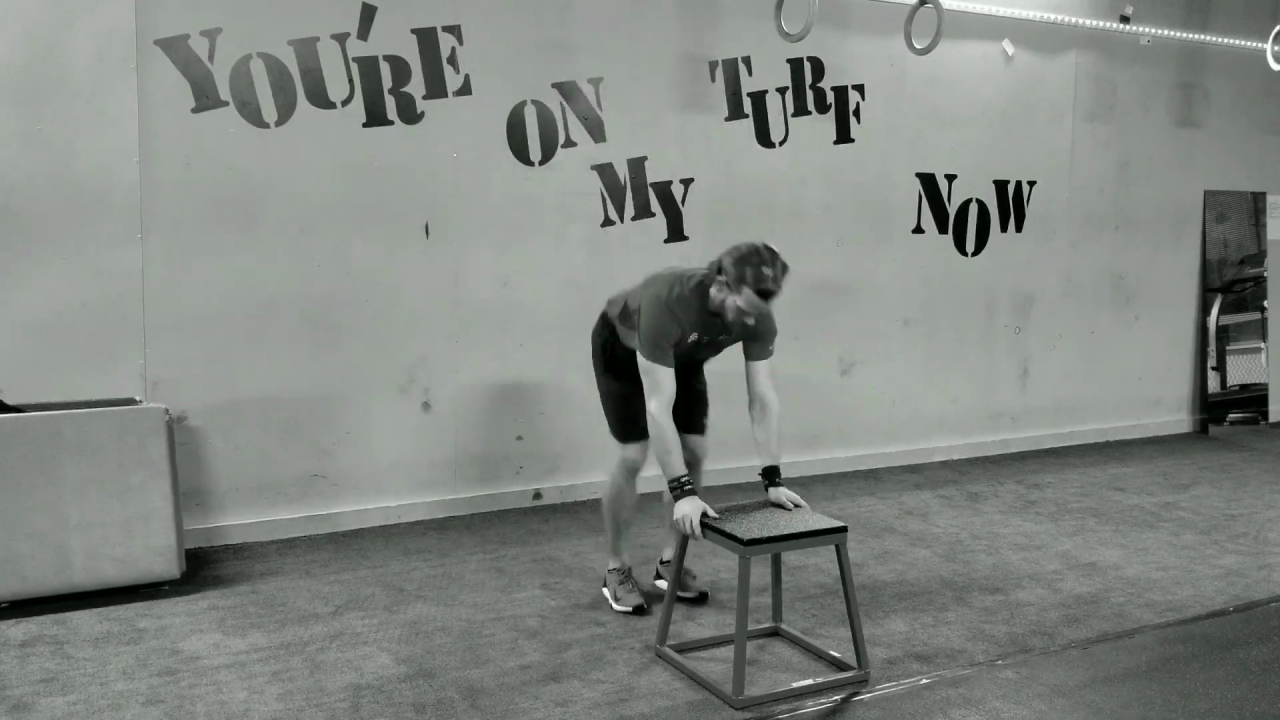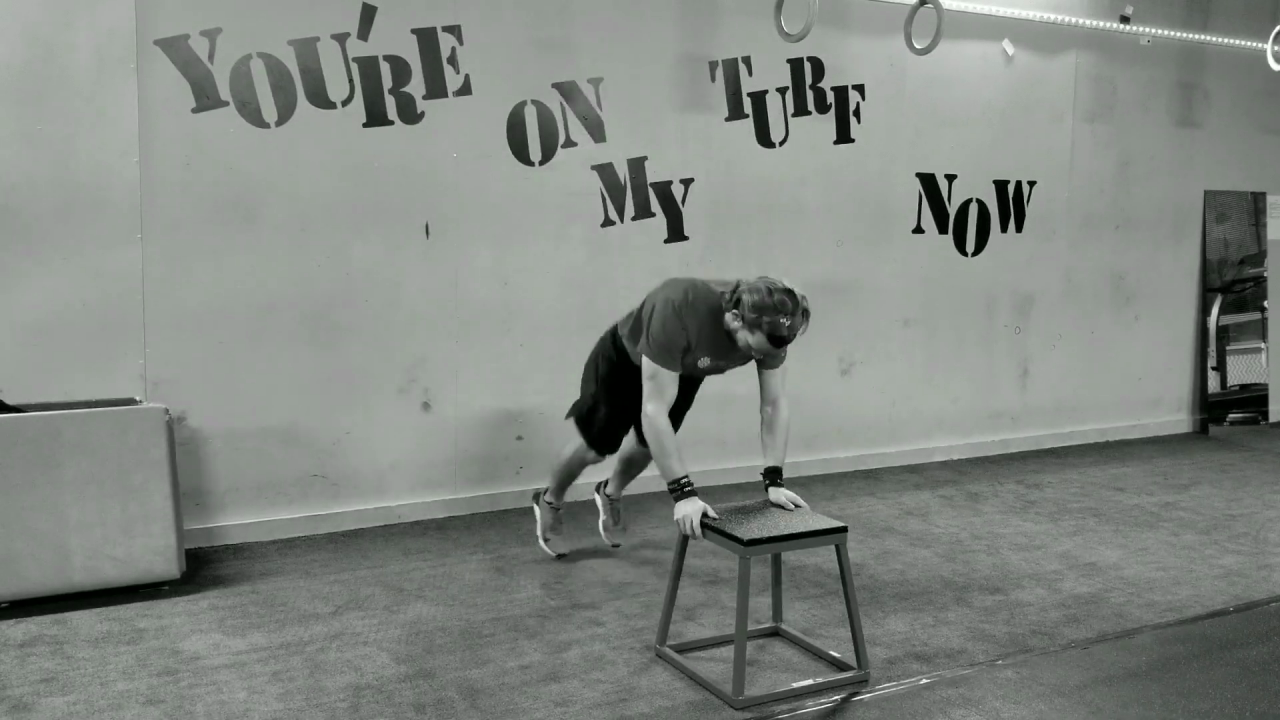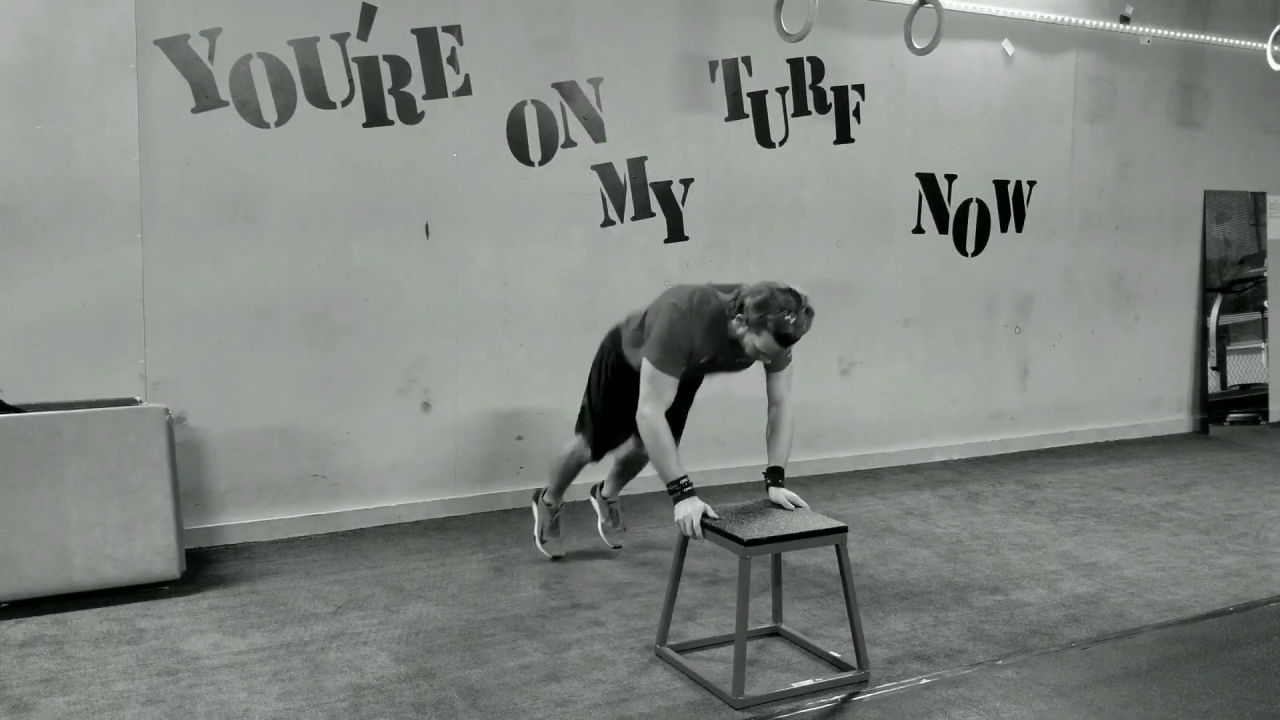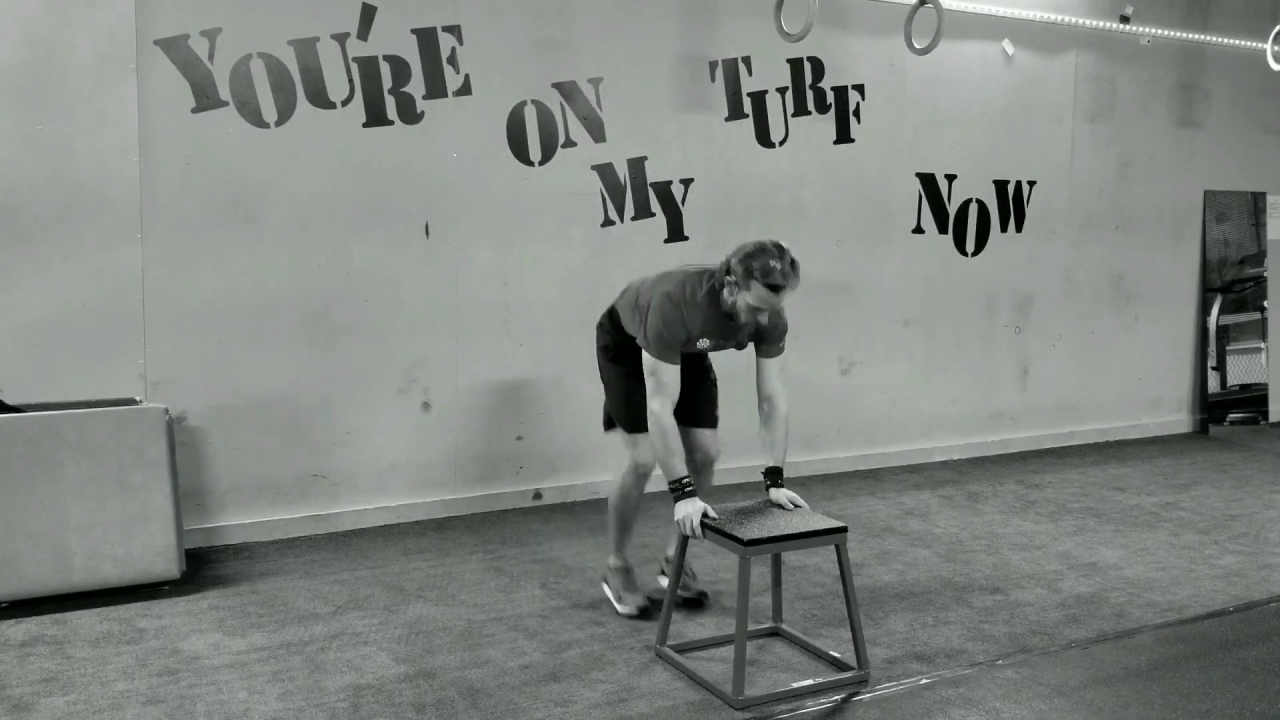
dt=0.3s
person 1, frame 1
left shoulder: (759, 313)
right shoulder: (666, 301)
left elbow: (762, 399)
right elbow: (657, 406)
left wrist: (774, 480)
right wrist: (682, 493)
left hip: (684, 353)
right hip: (623, 346)
left knee: (693, 450)
right knee: (631, 454)
left ankle: (671, 562)
right ankle: (617, 570)
person 1, frame 2
left shoulder: (767, 326)
right shoulder: (678, 310)
left elbow: (774, 404)
right elbow: (654, 410)
left wrist: (774, 480)
right wrist: (684, 493)
right hip: (624, 361)
left knee: (647, 446)
right knee: (595, 447)
left ankle: (610, 494)
right ankle: (550, 503)
person 1, frame 3
left shoulder: (772, 329)
right shoulder: (683, 317)
left elbow: (780, 405)
right elbow: (651, 412)
left wrist: (776, 481)
right wrist: (684, 494)
left hip: (683, 370)
right hip: (627, 362)
left knee: (644, 449)
right knee: (591, 447)
left ankle: (606, 496)
right ankle: (549, 502)
person 1, frame 4
left shoulder: (770, 313)
right shoulder: (675, 301)
left elbow: (772, 399)
right elbow: (659, 407)
left wrist: (774, 481)
right wrist: (683, 495)
left hip: (688, 348)
right hip: (628, 344)
left knee: (705, 452)
right knee: (644, 460)
left ankle: (675, 560)
right ankle: (617, 566)
